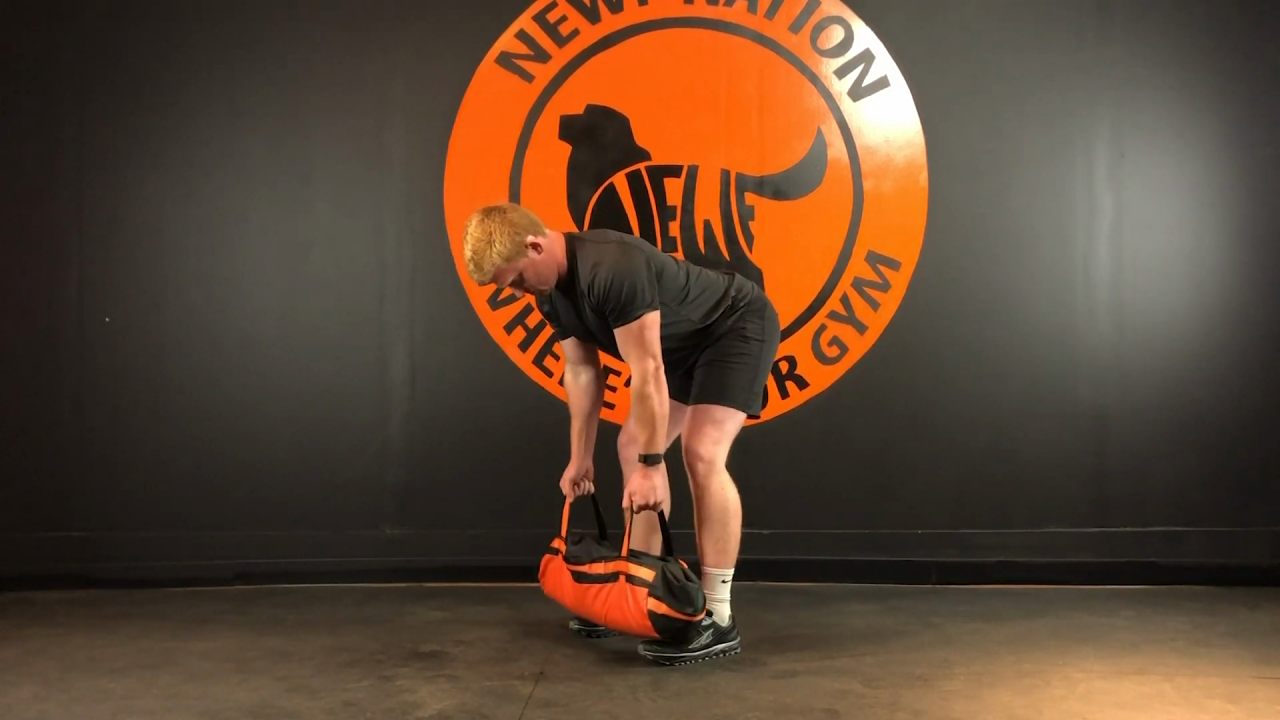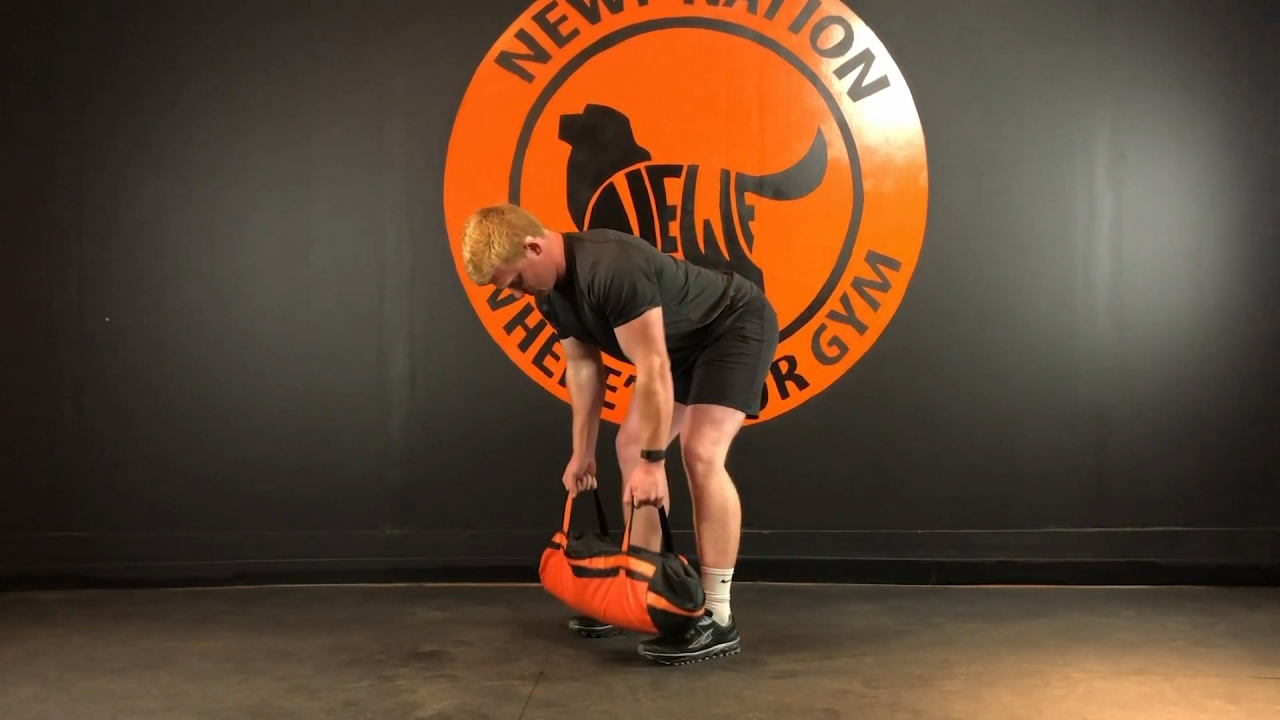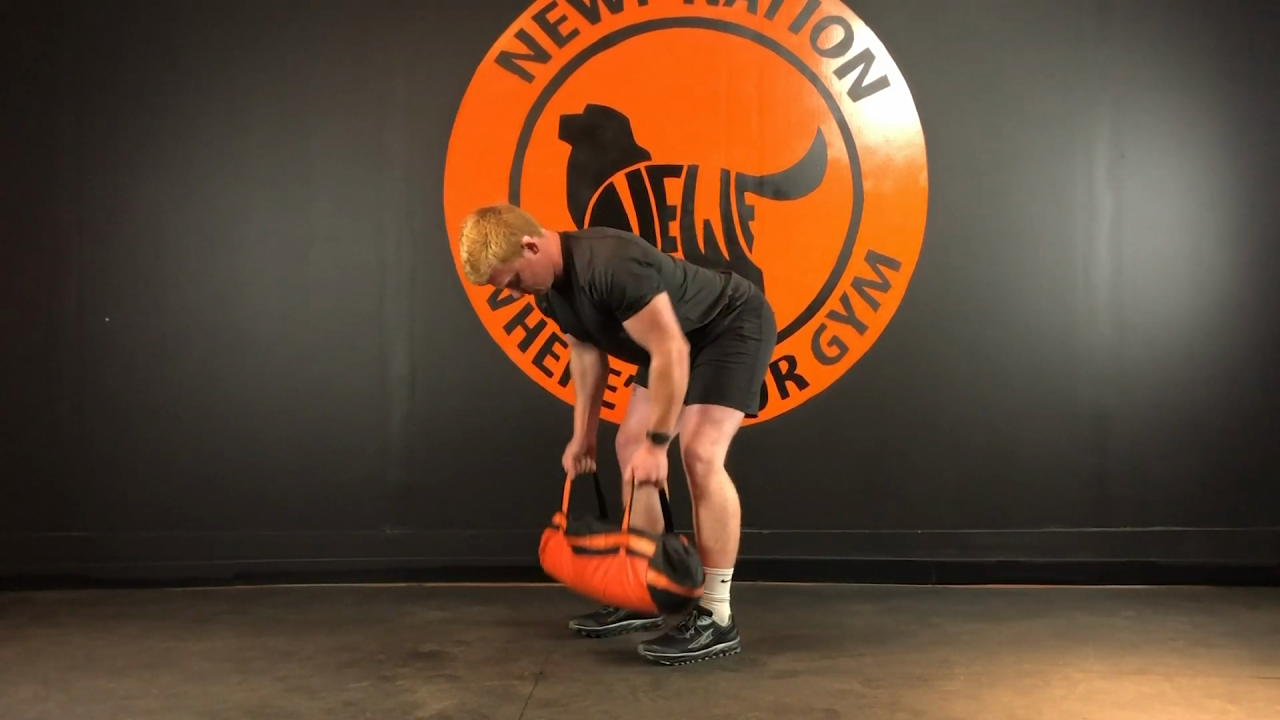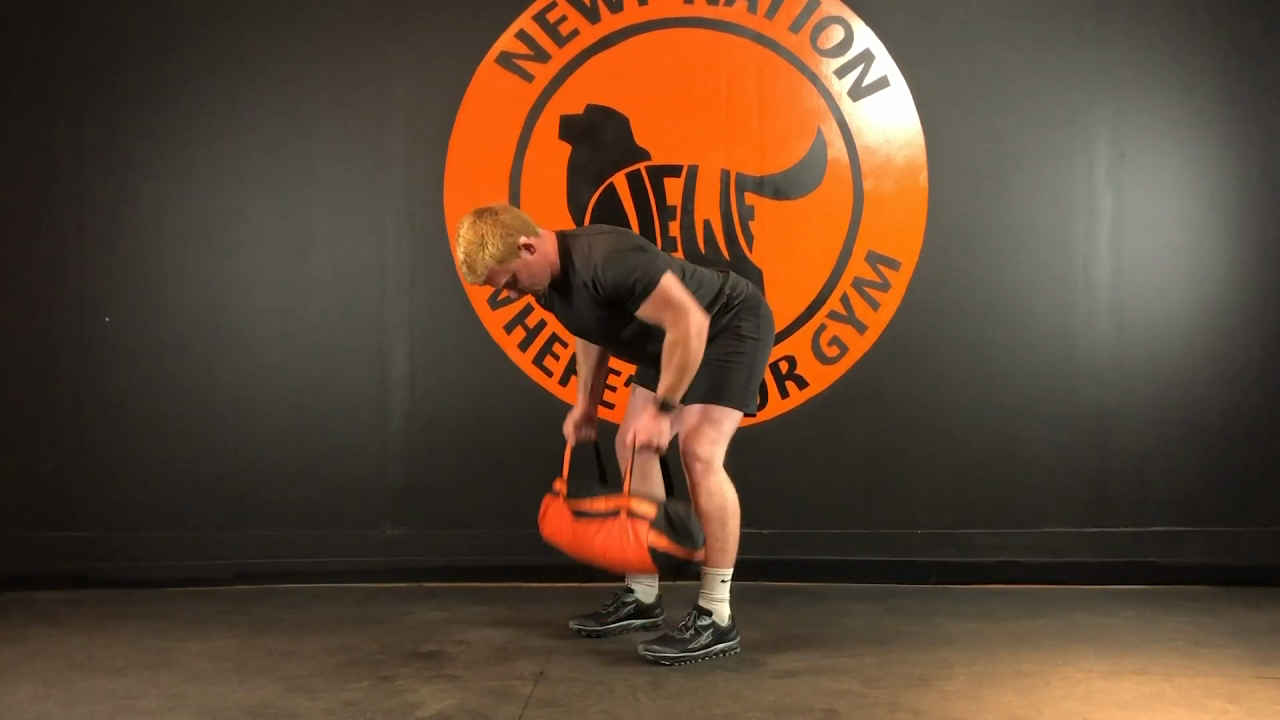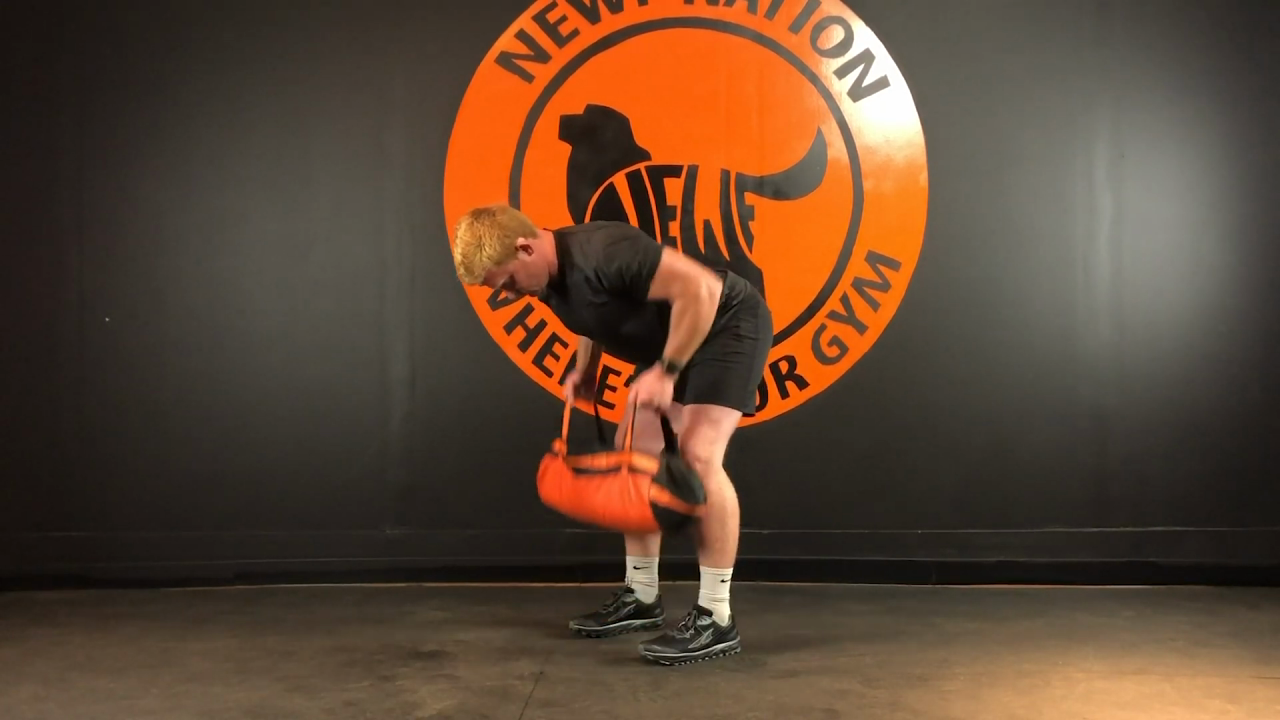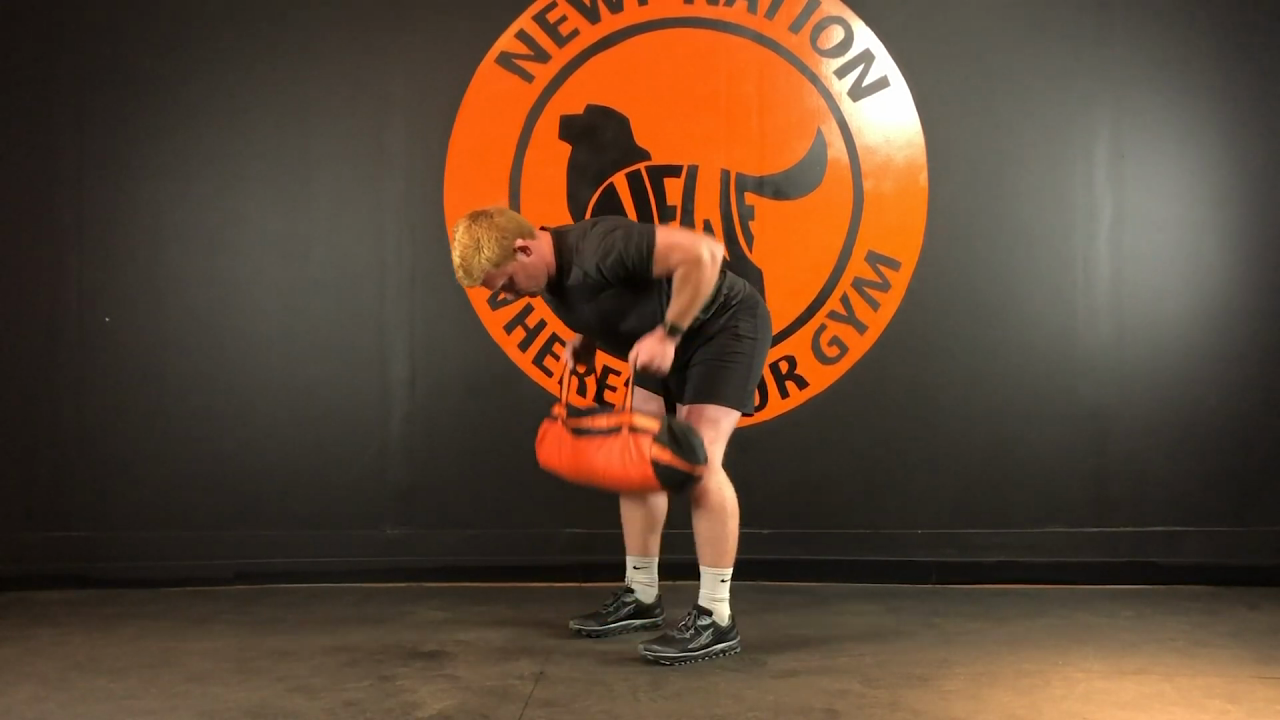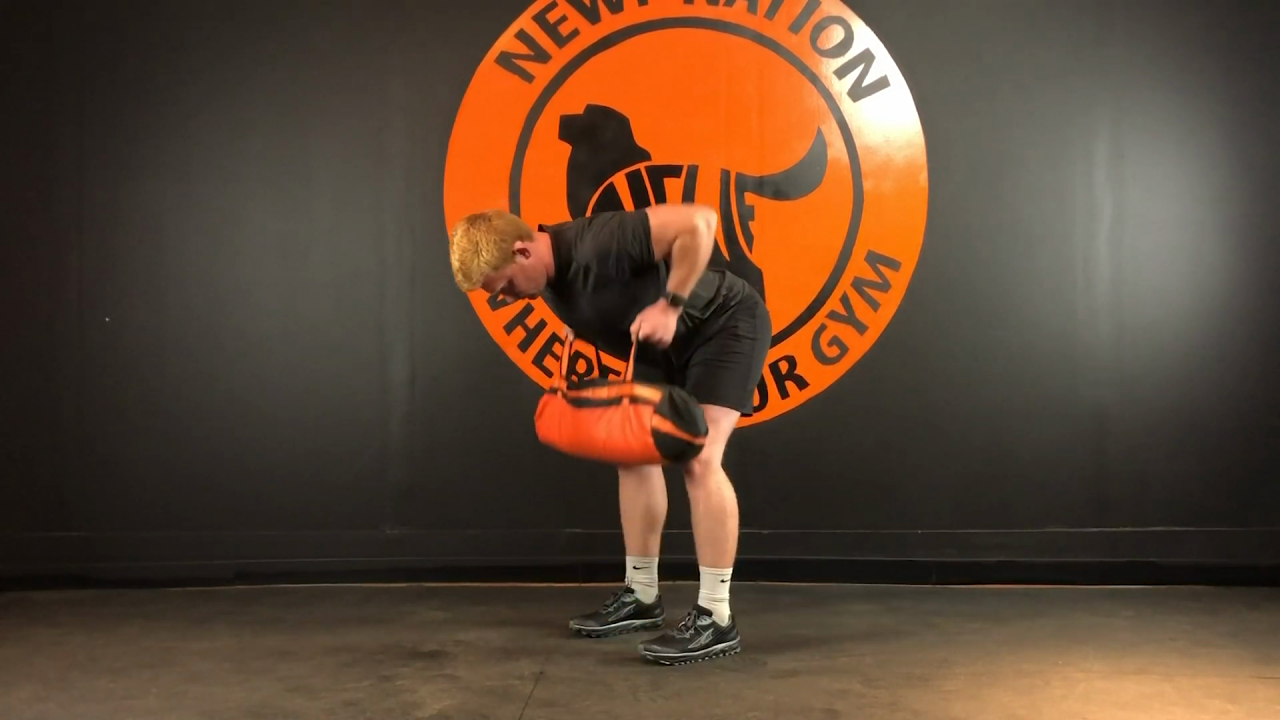
dt=0.1s
person 1, frame 1
left shoulder: (611, 268)
right shoulder: (551, 289)
left elbow: (647, 374)
right elbow: (581, 371)
left wrist: (650, 467)
right wrist: (580, 459)
left hip: (737, 327)
right hip: (683, 339)
left knee: (702, 456)
right knee: (632, 446)
left ankle: (717, 619)
person 1, frame 2
left shoulder: (610, 269)
right shoulder: (550, 290)
left elbow: (654, 372)
right elbow: (584, 365)
left wrist: (652, 463)
right wrist: (581, 454)
left hip: (735, 326)
right hip: (683, 340)
left knee: (702, 455)
right knee: (630, 447)
left ankle: (716, 619)
person 1, frame 3
left shoulder: (608, 264)
right shoulder: (549, 286)
left elbow: (671, 354)
right elbow: (586, 352)
left wrist: (657, 444)
right wrist: (583, 435)
left hip: (733, 326)
right hip: (681, 338)
left knee: (701, 455)
right knee: (631, 446)
left ankle: (716, 618)
person 1, frame 4
left shoulder: (603, 259)
right shoulder: (548, 282)
left elbow: (690, 324)
right elbow: (592, 330)
left wrist: (663, 412)
right wrist: (586, 402)
left hip: (730, 324)
right hip: (675, 346)
left knee: (699, 454)
right knee: (632, 450)
left ankle: (716, 618)
right ankle: (642, 598)
person 1, frame 5
left shoulder: (601, 254)
right shoulder: (546, 279)
left elbow: (703, 289)
left wrist: (666, 371)
right wrist: (585, 369)
left hip: (729, 324)
right hip: (672, 340)
left knee: (699, 453)
right knee: (633, 450)
left ankle: (716, 617)
right ankle: (642, 597)
person 1, frame 6
left shoulder: (598, 250)
right shoulder: (549, 272)
left elbow: (705, 253)
left wrist: (668, 335)
right wrist: (585, 342)
left hip: (727, 324)
right hip: (673, 338)
left knee: (698, 454)
left ankle: (716, 617)
right ankle: (641, 597)
person 1, frame 7
left shoulder: (596, 245)
right shoulder: (549, 269)
left elbow: (699, 222)
left wrist: (669, 305)
right wrist: (584, 329)
left hip: (726, 324)
right hip: (672, 335)
left knee: (697, 454)
left ankle: (715, 617)
right ankle: (641, 596)
